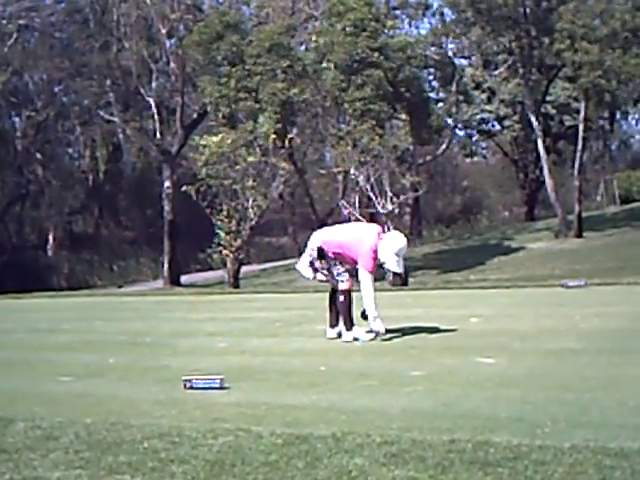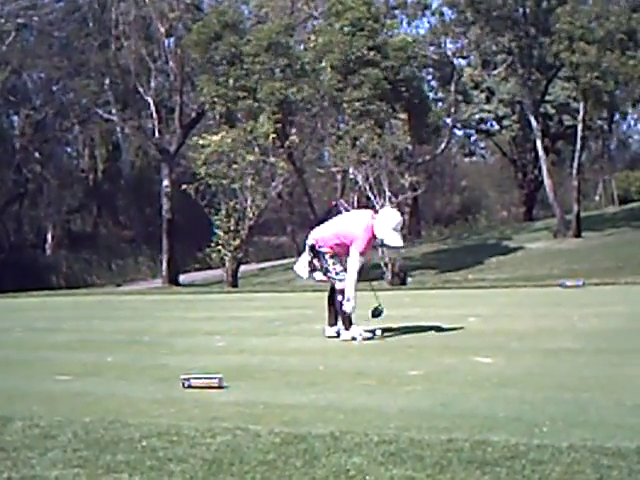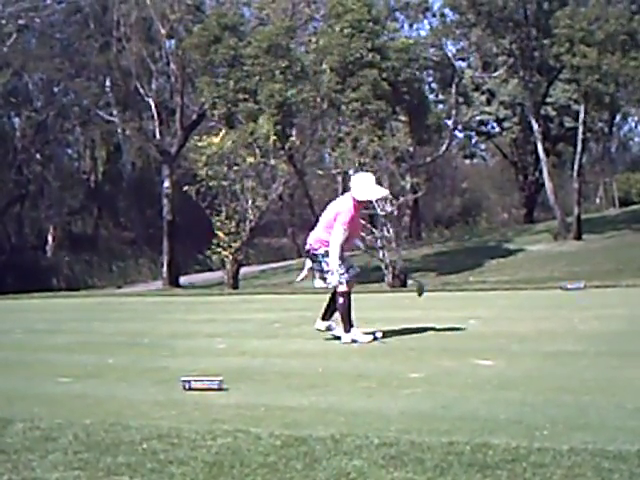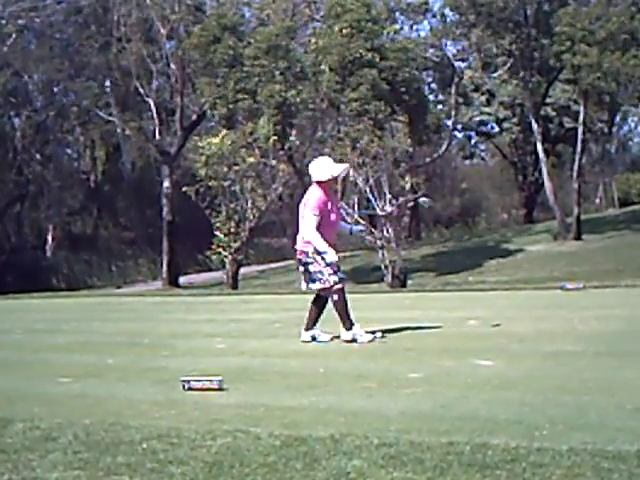
dt=0.3s
person 1, frame 1
left shoulder: (379, 232)
right shoulder: (368, 251)
right elbow: (367, 288)
right wrist: (374, 318)
left hip: (322, 240)
right hip: (321, 248)
left knee: (337, 285)
right knee: (345, 284)
left ankle: (333, 328)
right ankle: (349, 331)
person 1, frame 2
left shoulder: (372, 216)
right shoulder: (365, 235)
right elbow: (353, 269)
right wrist: (350, 298)
left hip: (324, 241)
right hip: (321, 245)
left knee: (338, 284)
right knee: (342, 283)
left ankle: (332, 327)
right ankle: (348, 330)
person 1, frame 3
left shoulder: (353, 201)
right shoulder: (348, 210)
right elbow: (335, 241)
left wrist: (355, 240)
right wrist: (334, 271)
left hip: (328, 248)
right hip: (323, 249)
left knee: (346, 283)
right knee: (344, 287)
left ankle: (324, 321)
right ankle: (349, 332)
person 1, frame 4
left shoulder: (330, 195)
right shoulder: (315, 197)
left elbow: (335, 223)
right elbow: (309, 229)
left wrist: (353, 228)
right wrist: (328, 250)
left hip: (322, 250)
right hip: (312, 251)
left knee: (325, 291)
right knee: (336, 285)
left ankle: (308, 331)
right ankle: (349, 330)
